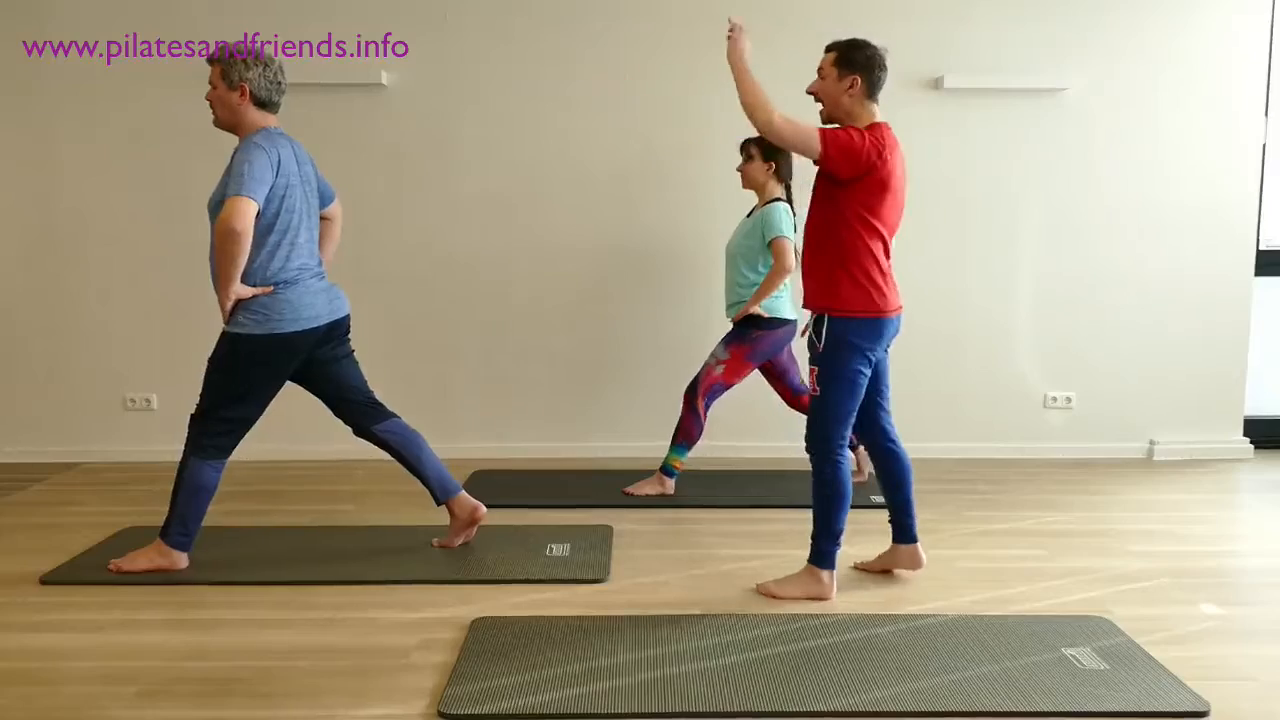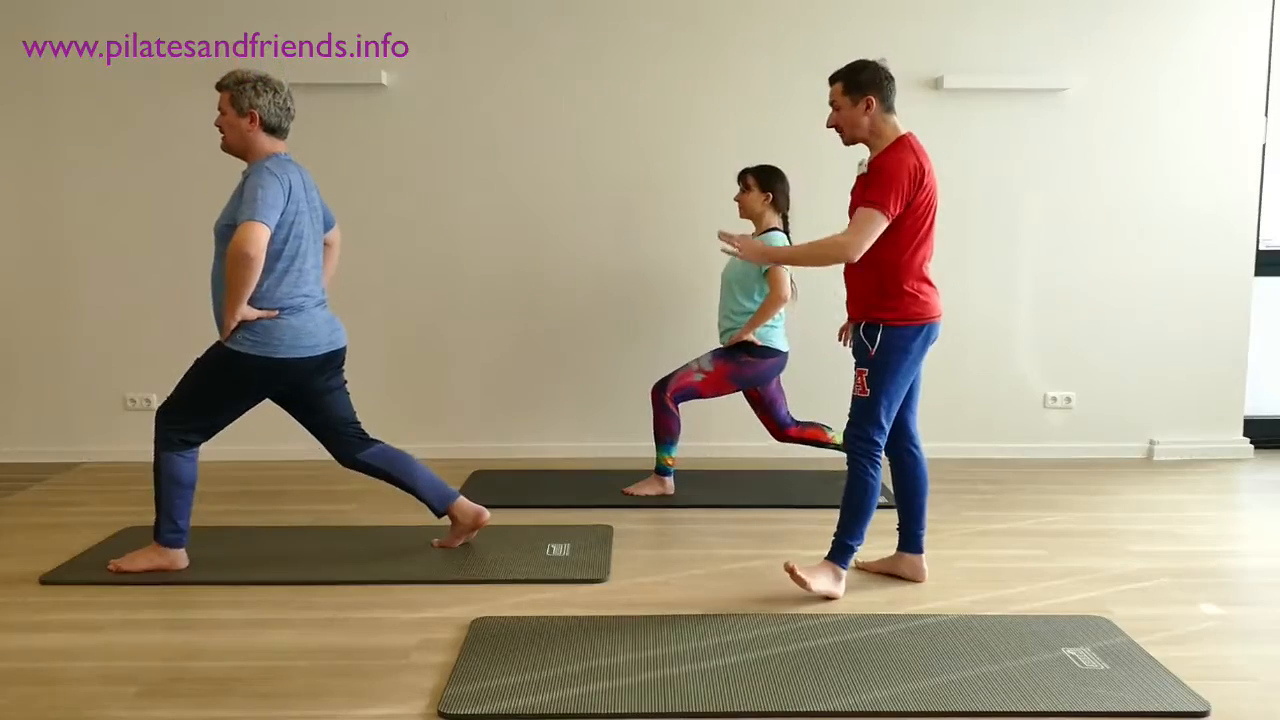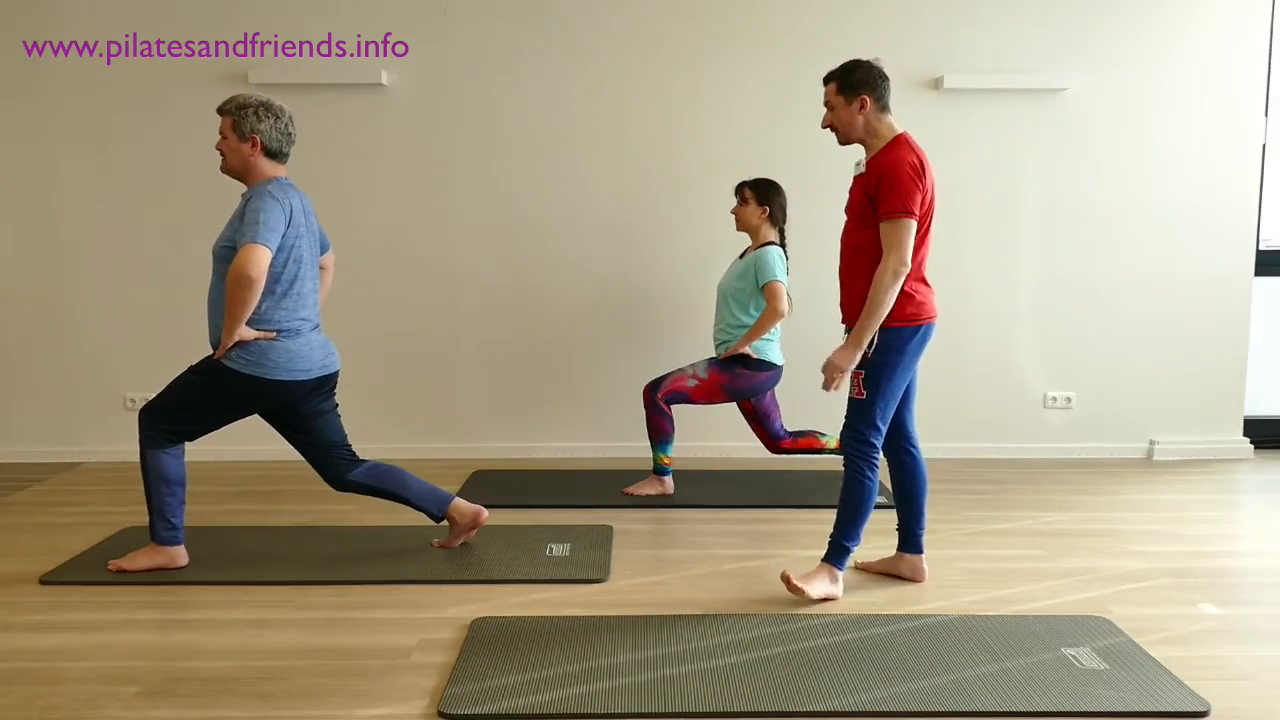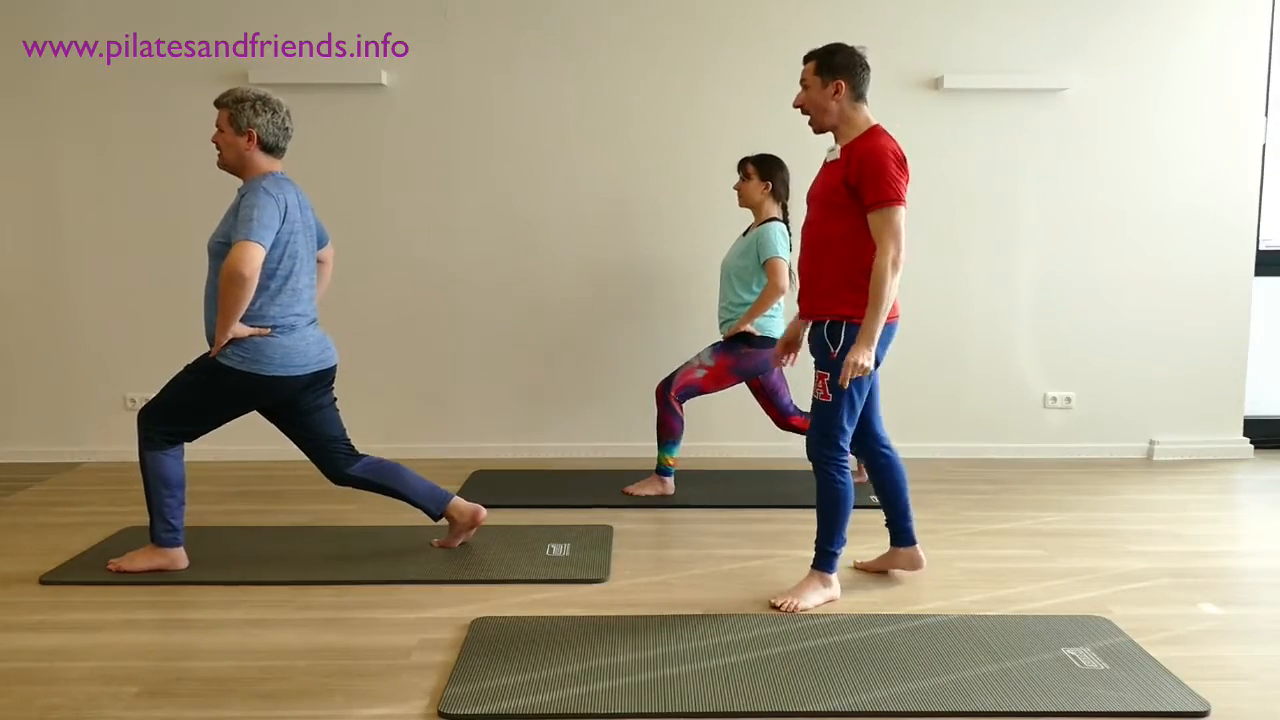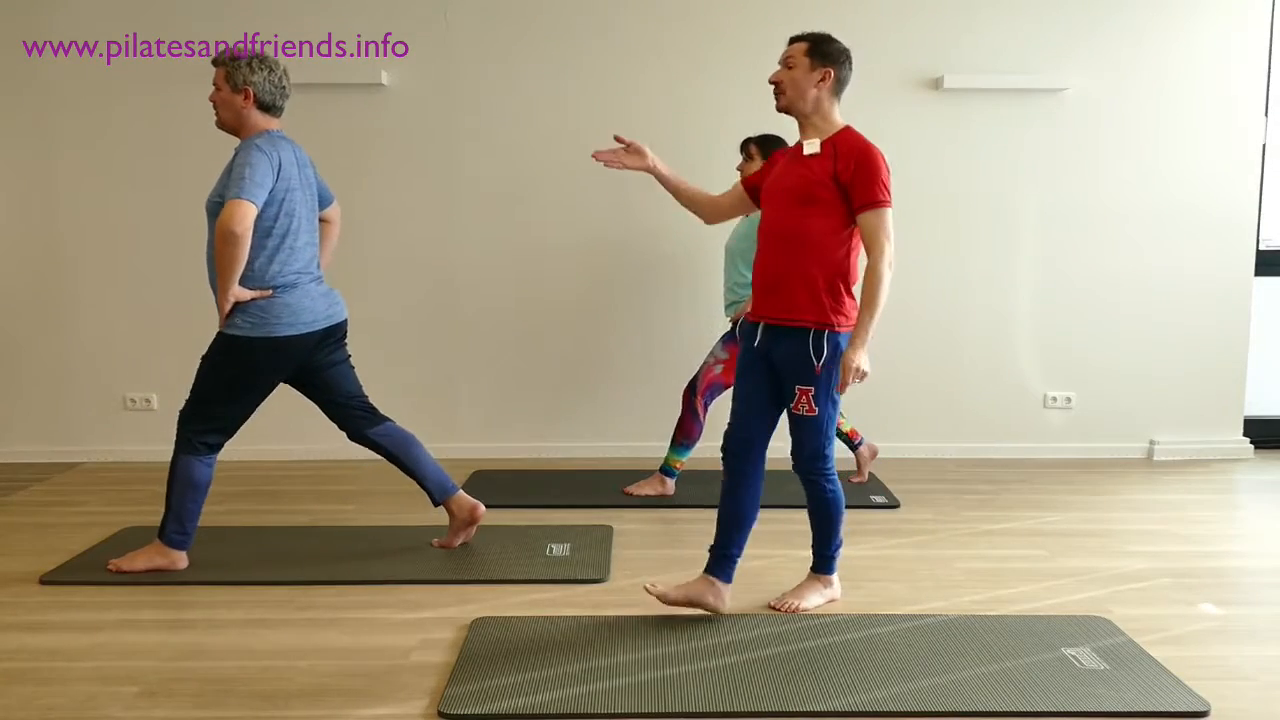
dt=0.7s
person 1, frame 1
left shoulder: (862, 146)
right shoulder: (878, 145)
left elbow: (769, 124)
left wrist: (738, 58)
left hip: (848, 320)
right hip: (873, 313)
left knee: (827, 443)
right knee: (876, 429)
left ankle: (819, 572)
right ankle: (906, 544)
person 1, frame 2
left shoulder: (898, 162)
right shoulder: (894, 158)
left elbow: (852, 247)
left wrist: (770, 253)
right wrist: (861, 313)
left hip: (895, 325)
right hip: (900, 321)
left knee: (865, 442)
right knee: (899, 439)
left ankle: (836, 567)
right ankle: (911, 554)
person 1, frame 3
left shoulder: (897, 163)
right shoulder: (886, 159)
left elbow: (897, 264)
left wrist: (854, 343)
right wrist: (859, 333)
left hip: (892, 327)
right hip: (895, 325)
left knee: (861, 444)
right knee: (898, 440)
left ankle: (832, 569)
right ankle: (911, 554)
person 1, frame 4
left shoulder: (877, 154)
right shoulder: (842, 156)
left elbow: (890, 253)
left wrist: (865, 340)
right wrist: (798, 323)
left hip: (853, 327)
right hip: (829, 322)
left knee: (828, 445)
right knee: (867, 437)
left ankle: (824, 574)
right ankle: (904, 547)
person 1, frame 5
left shoulder: (858, 155)
right shoulder: (783, 161)
left elbow: (881, 256)
right elbow: (715, 209)
left wrist: (860, 342)
right wrist: (655, 169)
left hip: (818, 338)
right hip: (762, 331)
left knee: (811, 459)
right knee: (741, 451)
left ankle: (825, 575)
right ankle: (716, 580)
person 2, frame 1
left shoulder: (257, 150)
right shoulder: (292, 150)
left elbow: (236, 222)
right elbow: (332, 213)
left wrist: (229, 288)
left hip: (270, 326)
right hip: (322, 315)
left knee: (211, 433)
right knee: (368, 415)
left ankle: (171, 548)
right ankle: (459, 502)
person 2, frame 2
left shoulder: (267, 175)
right shoulder: (296, 175)
left elbow: (249, 246)
right elbow: (331, 238)
left wrist: (234, 309)
left hip: (266, 346)
right hip: (317, 342)
left knee: (175, 427)
right knee: (353, 445)
left ankle: (168, 548)
right ankle: (460, 509)
person 2, frame 3
left shoulder: (267, 199)
right shoulder: (292, 198)
left elbow: (249, 268)
right elbow: (325, 261)
left wrist: (232, 330)
left hip: (260, 365)
right hip: (309, 364)
left knee: (158, 425)
right knee: (344, 468)
left ankle: (168, 546)
right ankle: (457, 510)
person 2, frame 4
left shoulder: (262, 195)
right shoulder: (289, 193)
left elbow: (243, 266)
right elbow: (325, 255)
left wrist: (225, 327)
left hip: (257, 361)
right hip: (308, 358)
left knee: (157, 426)
right knee: (342, 462)
left ankle: (166, 548)
right ankle: (456, 508)
person 2, frame 5
left shoulder: (257, 152)
right shoulder: (293, 153)
left elbow: (234, 224)
right elbow: (330, 215)
left wrist: (228, 291)
left hip: (264, 329)
right hip: (319, 319)
left knee: (199, 431)
right knee: (362, 418)
left ankle: (170, 548)
right ankle: (456, 502)
person 3, frame 1
left shoulder: (775, 211)
right shoulder: (760, 211)
left elbow: (787, 264)
left wrist: (752, 304)
left hip: (764, 325)
right hip: (768, 325)
left knee: (700, 392)
right knee: (800, 397)
left ankle: (665, 477)
right ankle: (860, 448)
person 3, frame 2
left shoulder: (772, 241)
right shoulder: (758, 239)
left elbow: (781, 293)
left wrist: (746, 331)
left hip: (757, 353)
right hip: (757, 354)
left knee: (665, 392)
right knee: (785, 428)
left ankle: (662, 478)
person 3, frame 3
left shoulder: (768, 255)
right shoulder: (752, 252)
left elbow: (778, 308)
left wrist: (741, 345)
left hip: (752, 365)
right hip: (751, 366)
left knee: (656, 393)
right knee: (779, 441)
left ankle: (661, 478)
person 3, frame 4
left shoulder: (771, 232)
right shoulder: (757, 230)
left elbow: (780, 285)
left wrist: (742, 324)
left hip: (754, 343)
right hip: (758, 340)
left knee: (670, 391)
right knee: (787, 415)
left ankle: (663, 479)
person 3, frame 5
right shoulder: (757, 210)
left wrist: (750, 305)
right wrist: (749, 306)
left knee: (698, 392)
left ankle: (665, 478)
right ankle: (861, 447)
